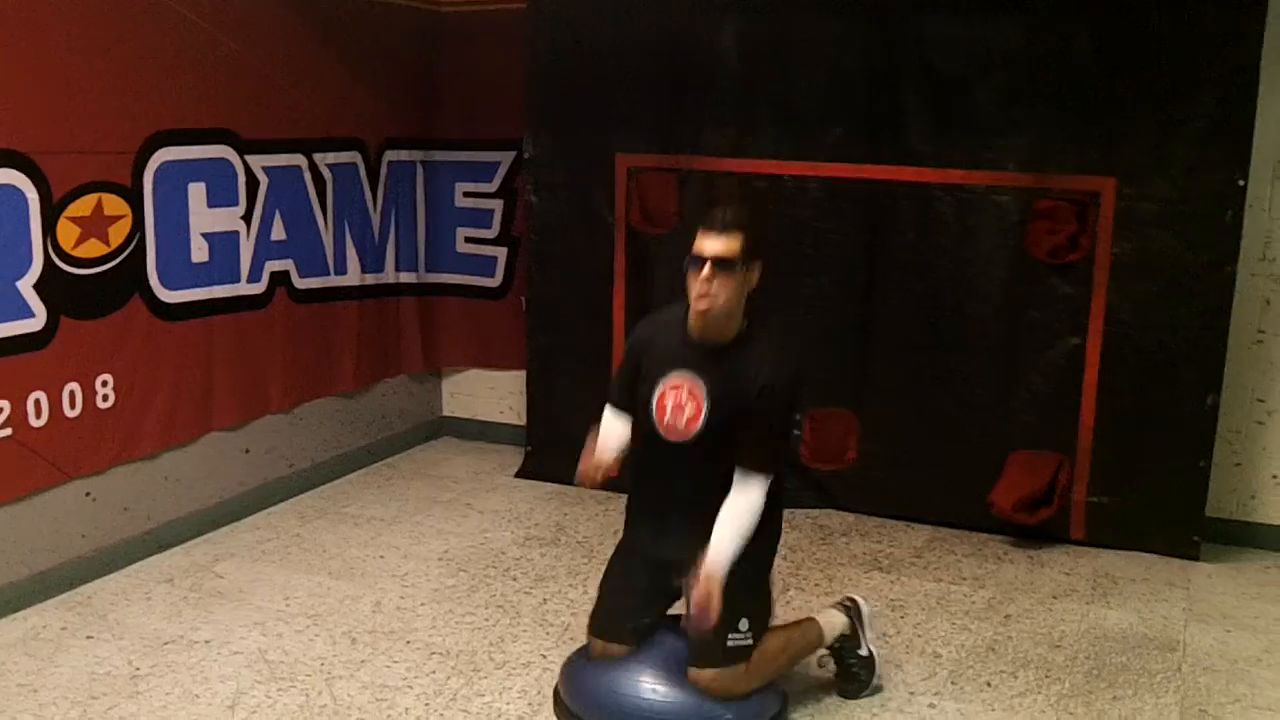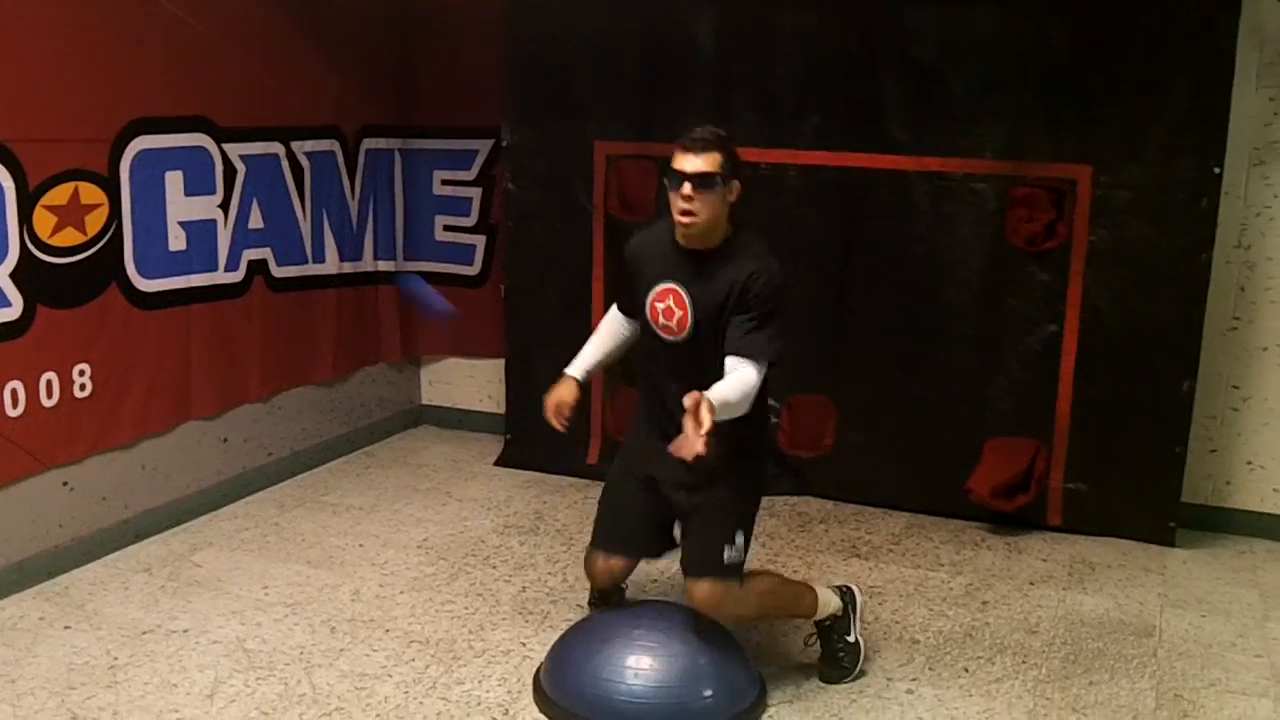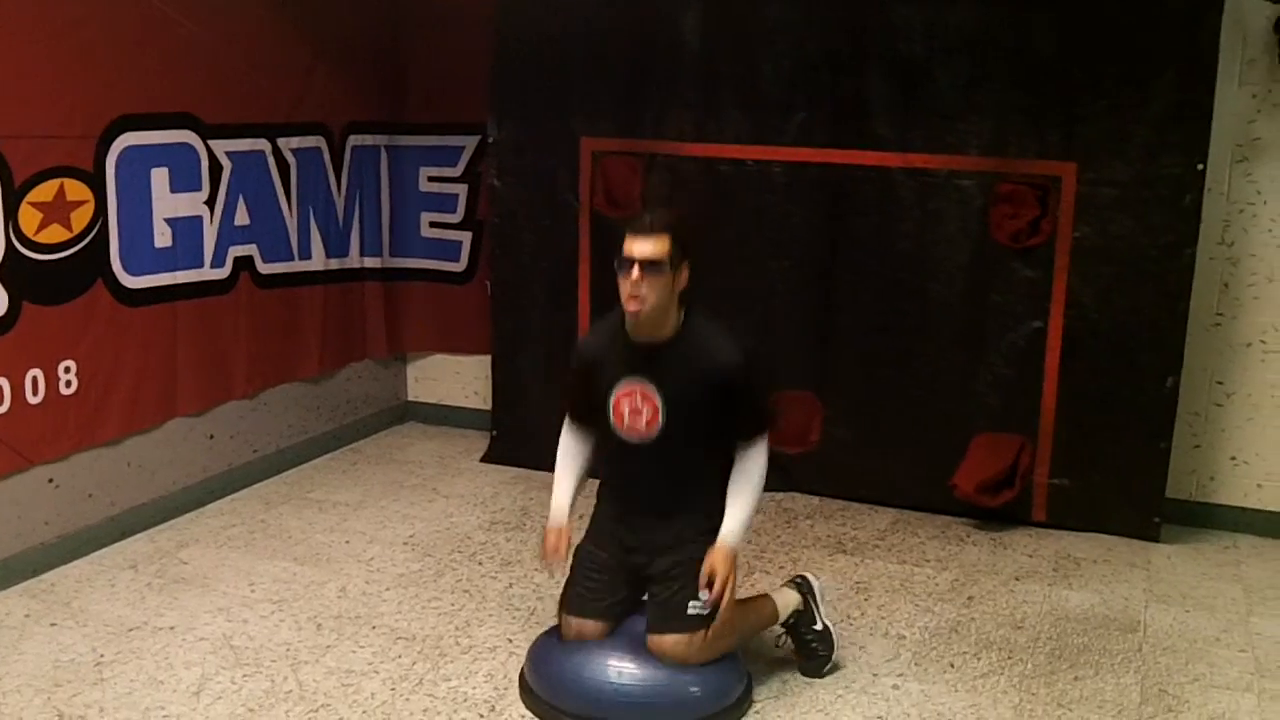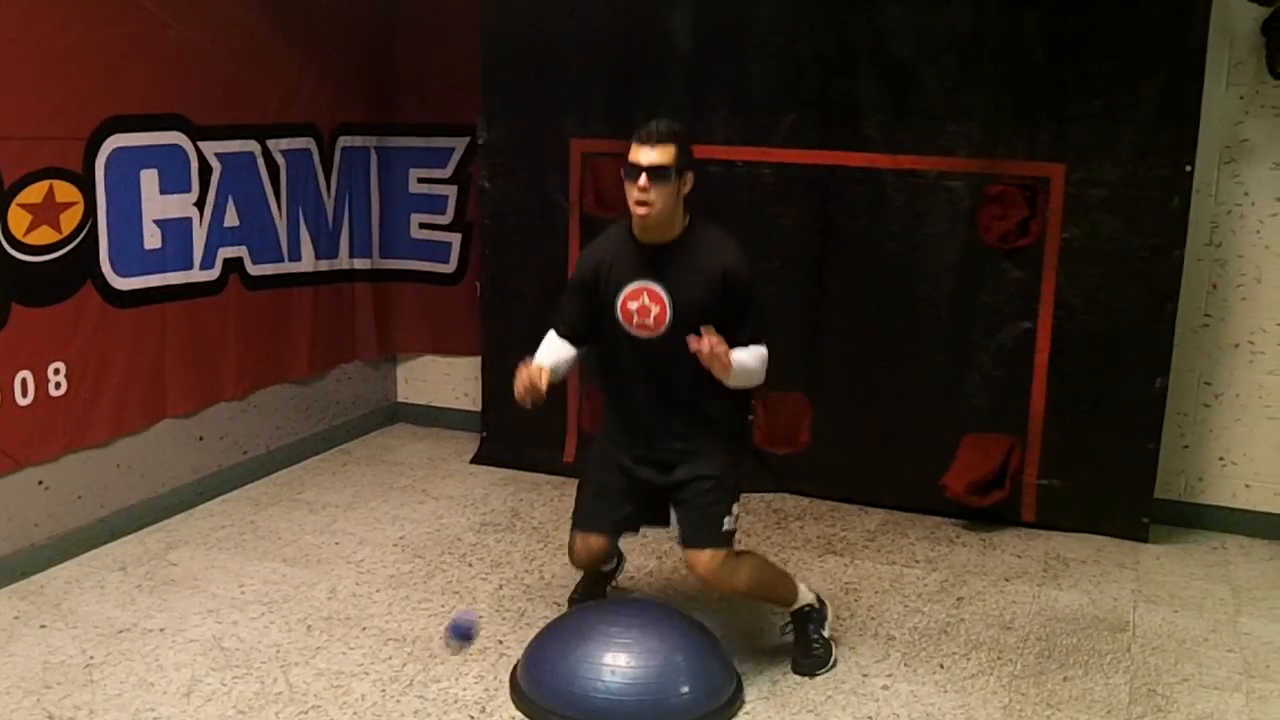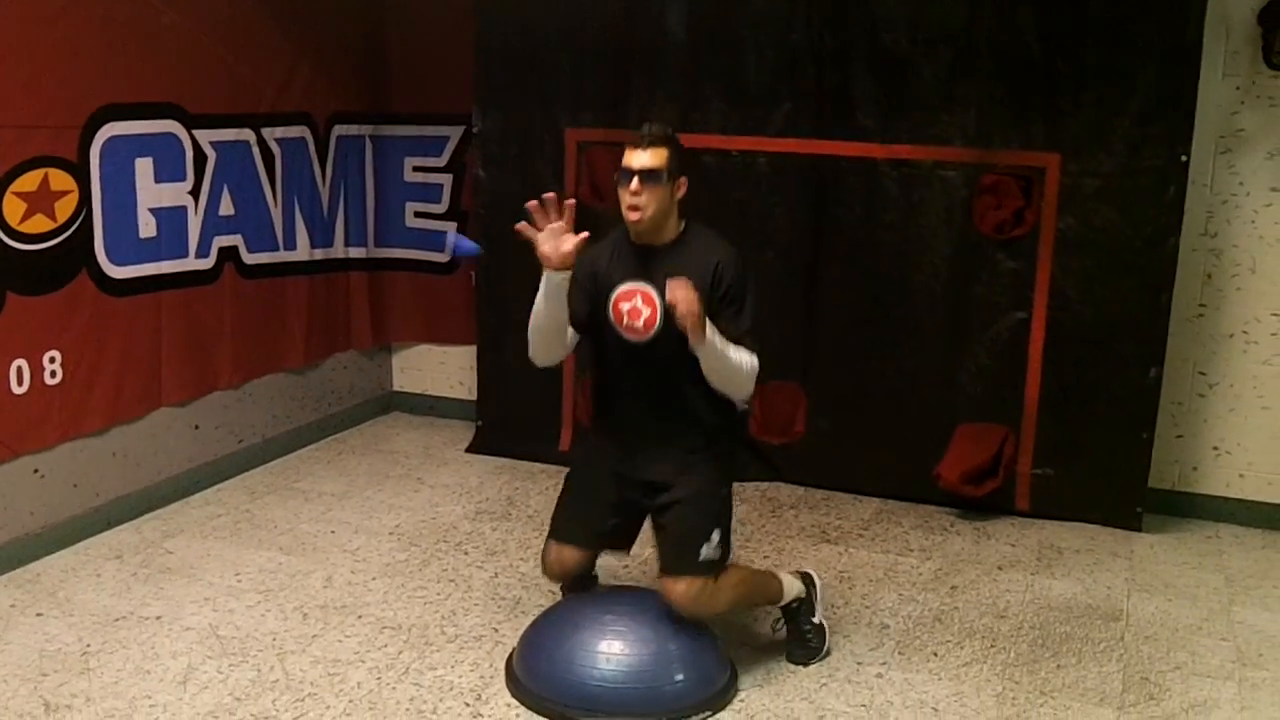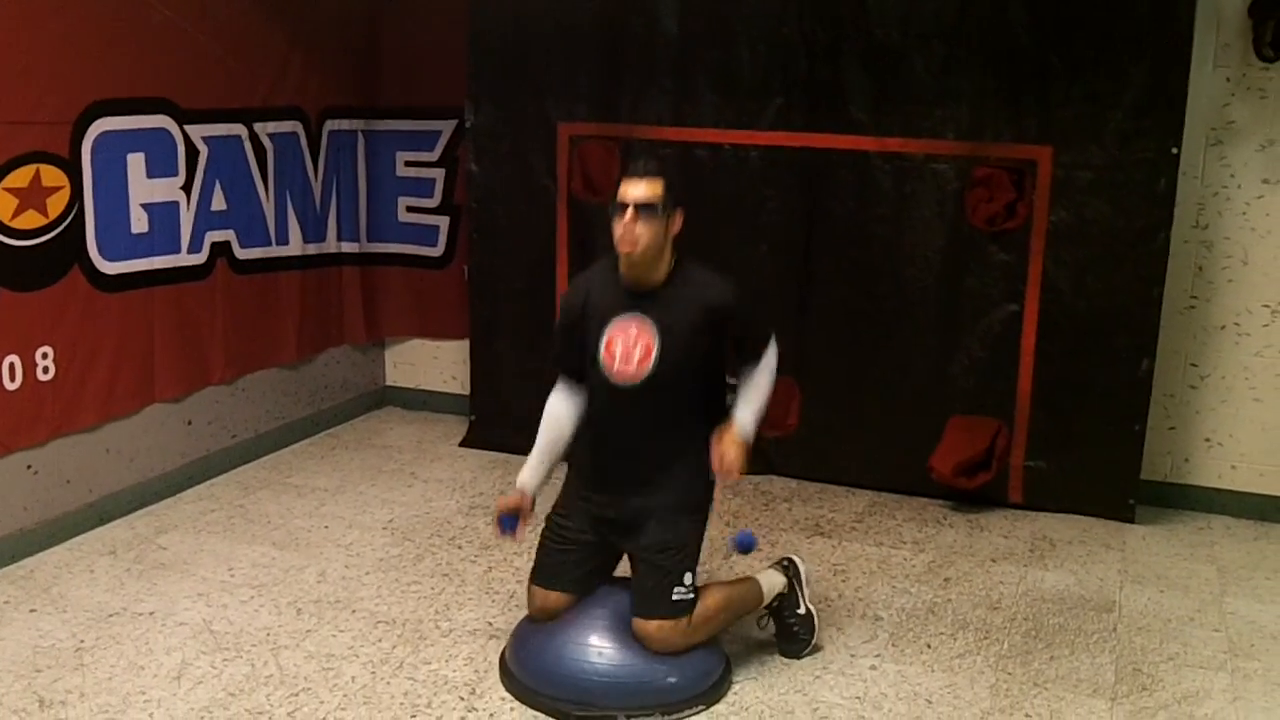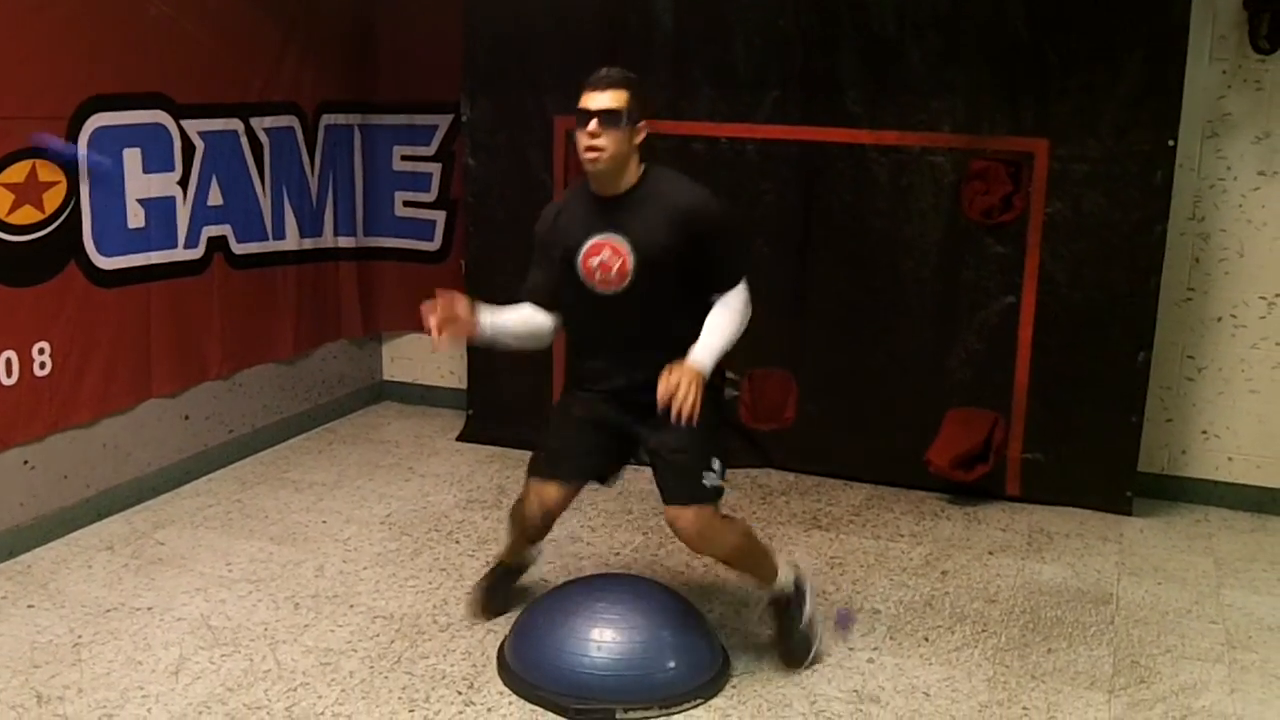
dt=0.4s
person 1, frame 1
left shoulder: (764, 372)
right shoulder: (652, 336)
left elbow: (750, 488)
right elbow: (621, 416)
left wrist: (715, 567)
right wrist: (604, 452)
left hip: (727, 531)
right hip: (652, 523)
left knee: (716, 678)
right knee: (605, 650)
left ankle: (839, 623)
right ankle: (656, 600)
person 1, frame 2
left shoulder: (752, 274)
right shoulder: (644, 248)
left elbow: (745, 381)
left wrist: (709, 404)
right wrist: (574, 374)
left hip: (724, 452)
right hip: (648, 440)
left knee: (712, 595)
right knee: (604, 568)
left ankle: (833, 606)
right ankle: (609, 594)
person 1, frame 3
left shoulder: (718, 360)
right shoulder: (595, 349)
left elbow: (753, 447)
right elbow: (578, 429)
left wrist: (729, 541)
right wrist: (559, 513)
left hip: (693, 520)
right hip: (619, 516)
left knee: (676, 647)
right knee: (578, 634)
left ankle: (794, 601)
right ankle: (631, 591)
person 1, frame 4
left shoulder: (719, 259)
right shoulder: (601, 257)
left elbow: (756, 361)
right elbow: (567, 338)
left wrist: (729, 362)
right wrist: (541, 365)
left hip: (703, 437)
right hip: (626, 431)
left knee: (710, 565)
right knee: (586, 550)
left ankle: (806, 604)
right ankle: (606, 568)
person 1, frame 5
left shoulder: (714, 261)
right shoulder: (598, 258)
left elbow: (742, 383)
right elbow: (545, 354)
left wrist: (700, 333)
right wrist: (553, 274)
left hip: (693, 451)
right hip: (614, 444)
left knee: (689, 596)
right knee: (560, 564)
left ankle: (796, 593)
right ankle: (585, 575)
person 1, frame 6
left shoulder: (710, 300)
right shoulder: (585, 296)
left elbow: (761, 357)
right elbow: (569, 391)
left wrist: (740, 426)
right wrist: (528, 482)
left hip: (673, 488)
right hip: (592, 485)
left knee: (660, 634)
right knee: (544, 606)
left ankle: (777, 584)
right ankle: (601, 563)
person 1, frame 7
left shoulder: (685, 206)
right shoulder: (561, 218)
left elbow: (735, 297)
right elbow: (543, 317)
left wrist: (698, 364)
right wrist: (480, 323)
left hip: (670, 392)
right hip: (593, 388)
left knee: (694, 524)
right knee: (538, 504)
left ankle: (787, 590)
right ankle: (513, 561)
